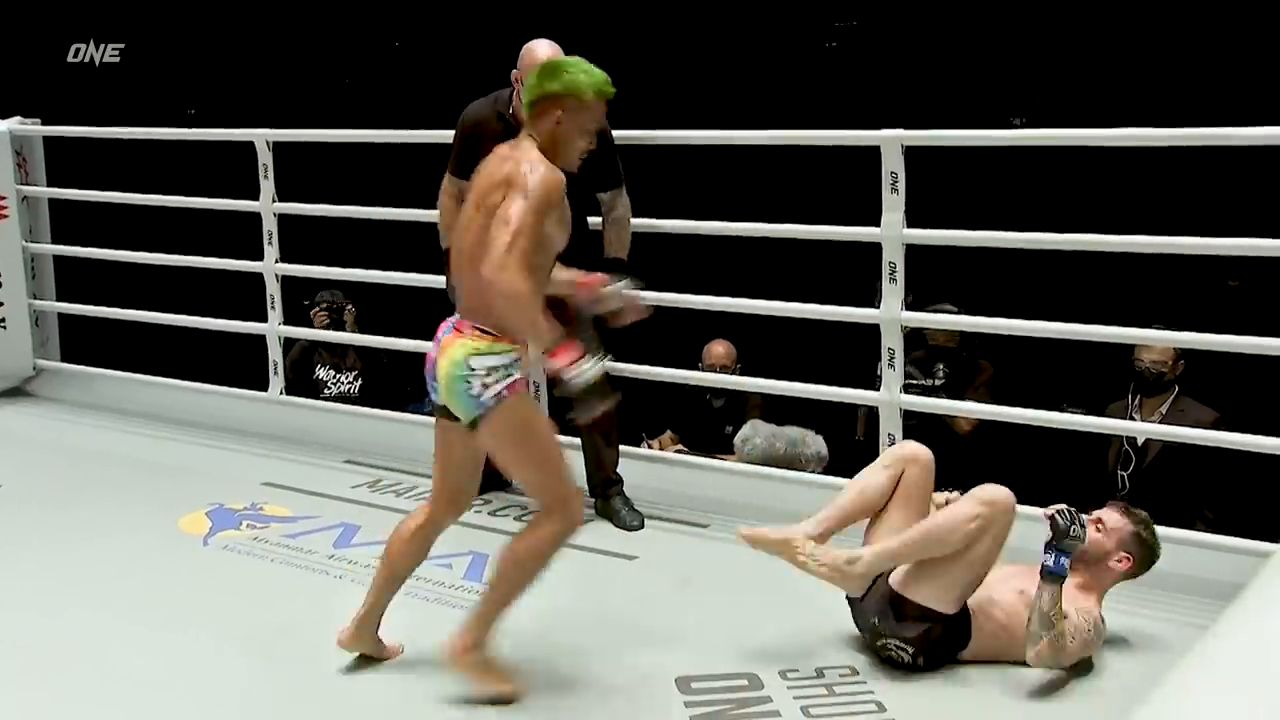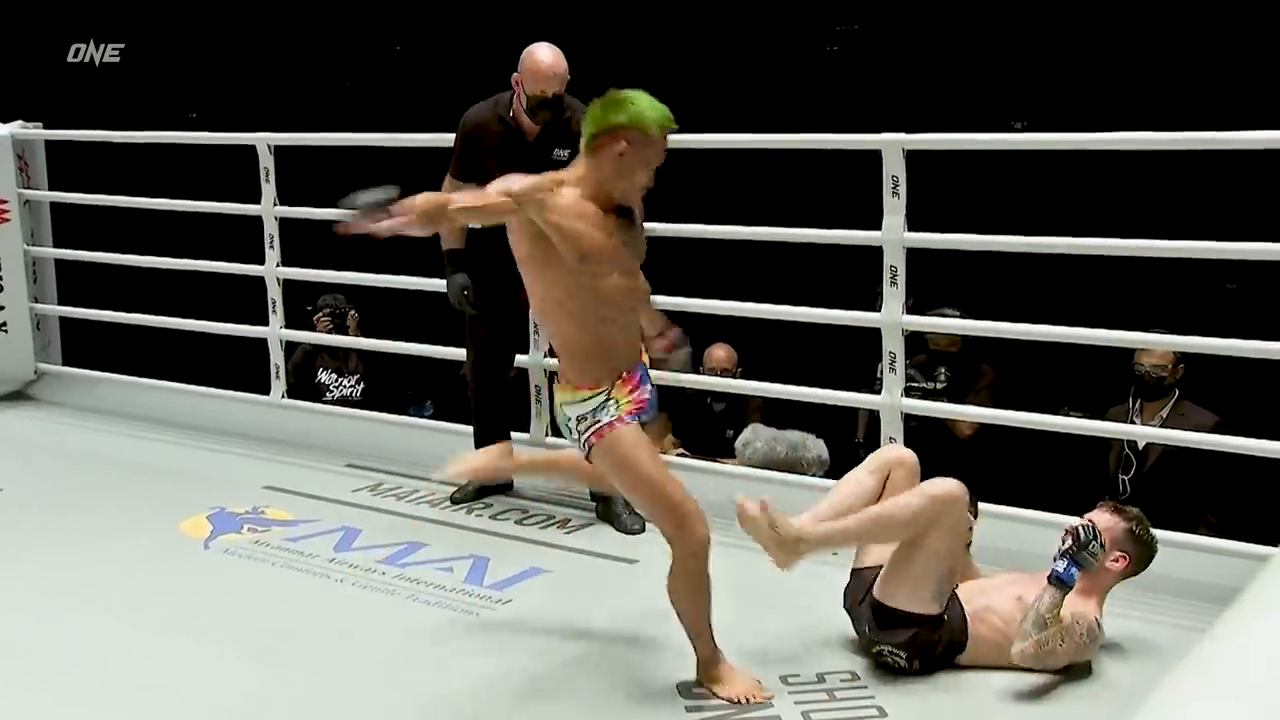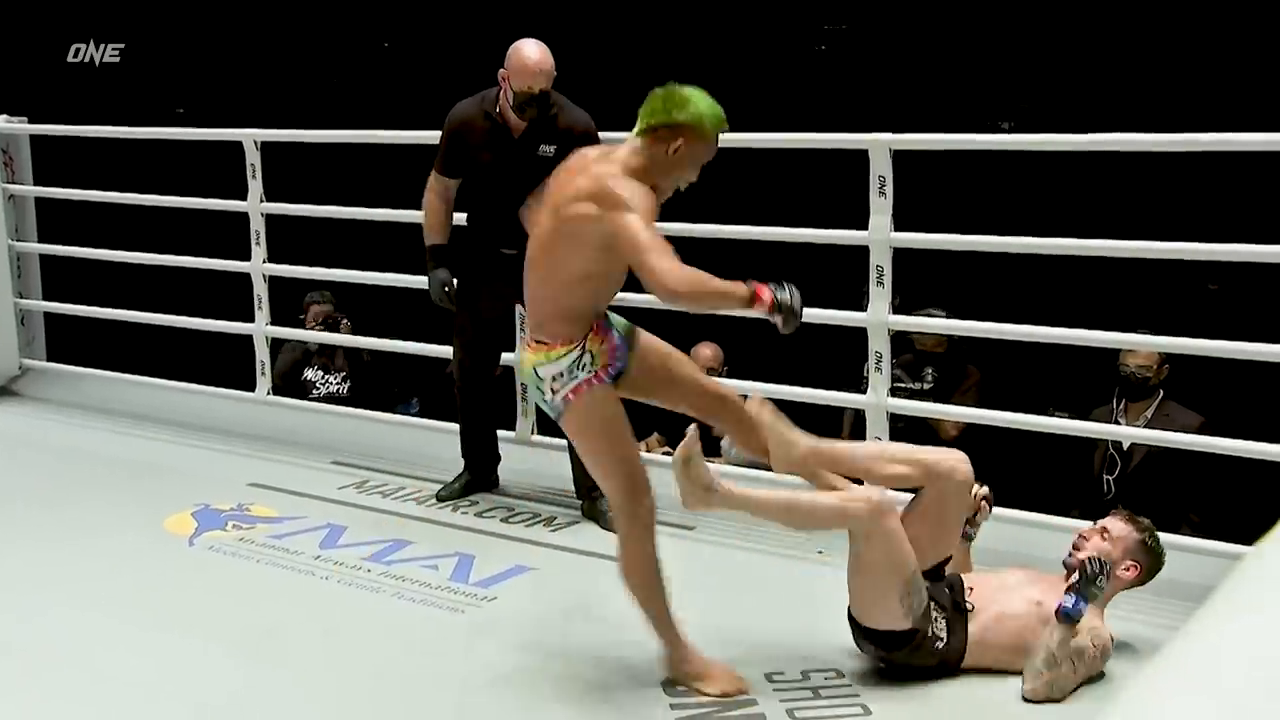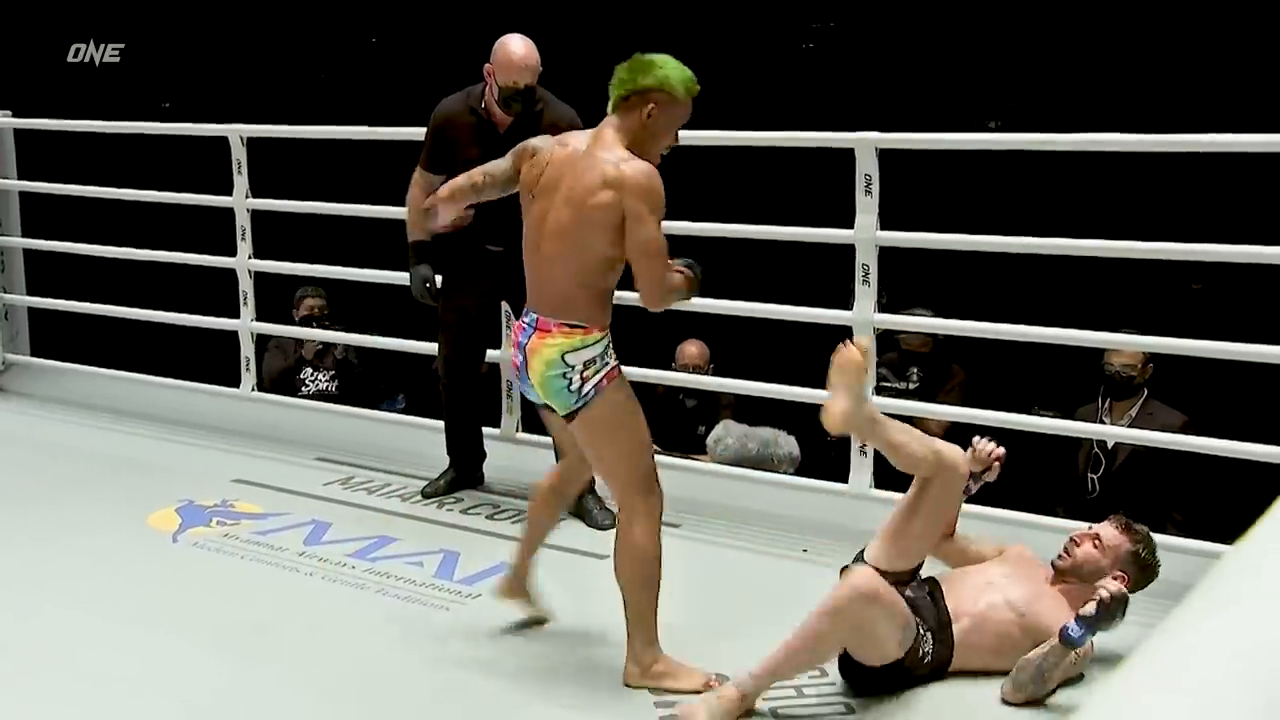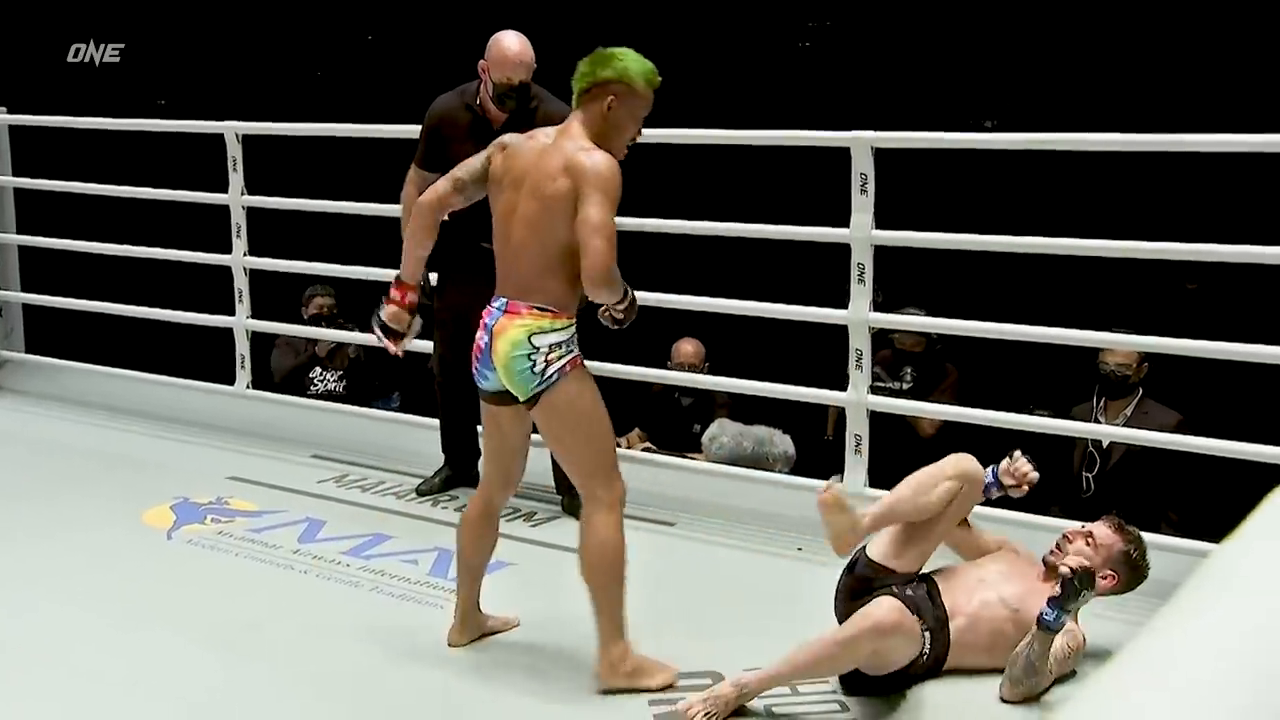
dt=0.2s
person 1, frame 1
left shoulder: (501, 165)
right shoulder: (534, 176)
right elbow: (501, 275)
left wrist: (594, 291)
right wrist: (568, 356)
left hip: (457, 351)
right hip: (485, 365)
left knee: (444, 508)
right knee: (561, 511)
left ankle: (365, 629)
right ankle: (474, 642)
person 1, frame 2
left shoulder: (616, 208)
right shoulder: (537, 198)
right elbow: (444, 207)
left wrist: (653, 323)
right wrist: (398, 213)
left hip: (629, 375)
right hip: (595, 402)
right knee: (692, 532)
left ankle: (491, 464)
right ankle: (710, 662)
person 1, frame 3
left shoulder: (592, 160)
right shoulder: (617, 192)
left elbow: (552, 214)
right elbow: (673, 283)
right wrist: (761, 297)
left hip: (599, 331)
right hip: (563, 364)
left knee: (726, 402)
right knee: (636, 512)
right ankle: (680, 657)
person 1, frame 4
left shoulder: (541, 149)
right shoulder: (635, 177)
left elbow: (448, 197)
right elbow: (657, 294)
left wrist: (438, 227)
right wrist: (684, 279)
left hip: (530, 341)
right hip: (574, 353)
left knee: (574, 470)
right knee: (642, 502)
left ankle: (519, 579)
right ankle: (647, 659)
person 1, frame 5
left shoulder: (509, 148)
right shoulder: (594, 164)
left elbow: (425, 213)
right elbow: (595, 271)
left wrist: (401, 296)
right wrist: (617, 297)
left hip: (495, 330)
right hip: (542, 341)
left knee: (496, 485)
right knee: (606, 494)
left ankle: (467, 616)
right ankle: (616, 655)
person 2, frame 1
right shoulder: (478, 120)
left elbow: (615, 203)
right elbow: (453, 191)
left wrist: (612, 272)
right wrist: (453, 262)
left hip: (562, 264)
left ankle: (608, 490)
right ankle: (492, 469)
person 2, frame 2
left shoulder: (587, 131)
right shoulder: (479, 123)
right elbow: (455, 192)
right wrist: (455, 265)
right hip: (497, 263)
right knee: (484, 375)
left ankle: (608, 494)
person 2, frame 3
left shoulder: (574, 127)
right shoulder: (466, 120)
right elbow: (441, 189)
right wrist: (437, 261)
right hip: (483, 261)
right knee: (470, 373)
left ankle: (593, 491)
right ankle: (479, 469)
person 2, frame 4
left shoulder: (561, 123)
right shoulder: (452, 116)
right elbow: (425, 184)
right wrist: (418, 256)
right hip: (470, 258)
right knee: (455, 370)
left ankle: (581, 488)
right ankle: (464, 467)
person 2, frame 5
left shoulder: (555, 119)
right shoulder: (446, 113)
right elbow: (419, 183)
right hip: (463, 257)
right knee: (446, 366)
left ankle: (573, 484)
right ankle: (459, 465)
person 3, frame 1
left shoulder: (1086, 623)
right shoulder: (1048, 577)
left elbow: (1043, 654)
left wrist: (1059, 563)
right wrist: (948, 515)
left hip: (915, 629)
right hip: (880, 599)
left knee: (996, 500)
right knee: (912, 456)
left ankle: (858, 564)
right ankle: (806, 535)
person 3, frame 2
left shoulder: (1085, 624)
right shoulder: (1045, 583)
left elbow: (1029, 652)
left wrist: (1066, 570)
right wrist: (958, 529)
left hip: (913, 631)
right hip: (874, 602)
left knee: (945, 493)
right knee: (895, 459)
left ankle: (804, 537)
right ankle: (796, 534)
person 3, frame 3
left shoulder: (1092, 637)
right shoulder: (1045, 582)
left elbow: (1039, 683)
left wrist: (1078, 606)
right wrist: (967, 522)
left hip: (926, 639)
right hip: (929, 596)
left knee: (873, 504)
right knee: (954, 468)
left ankle: (715, 492)
right ankle: (801, 449)
person 3, frame 4
left shoulder: (1075, 646)
right shoulder: (1025, 562)
right elbow: (943, 536)
left wrist: (1077, 635)
right wrist: (974, 480)
left hip: (898, 646)
left knee: (864, 589)
right knee: (947, 464)
right ankle: (856, 413)
person 3, frame 5
left shoulder: (1066, 637)
right shoulder: (1016, 559)
right elbow: (950, 520)
left wrist: (1055, 611)
right wrist: (998, 483)
left hip: (895, 651)
right hip: (868, 589)
left knee: (883, 617)
right knee: (964, 469)
right ankle: (858, 522)
